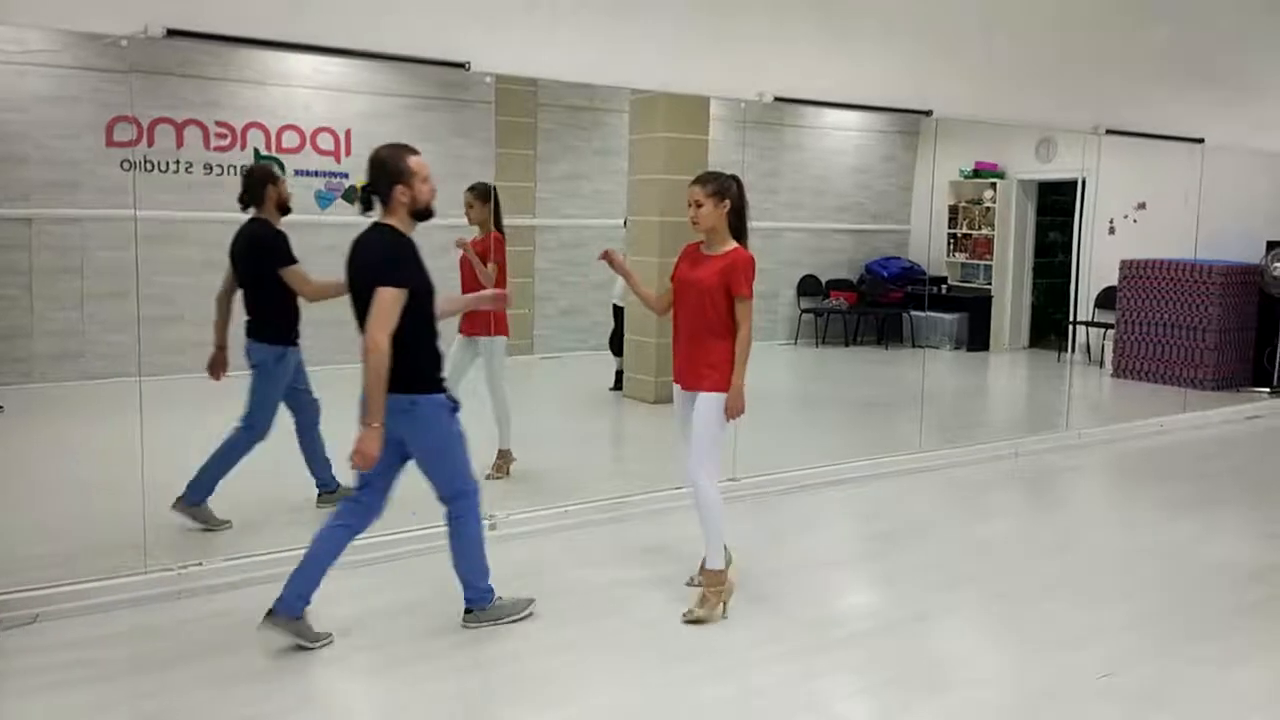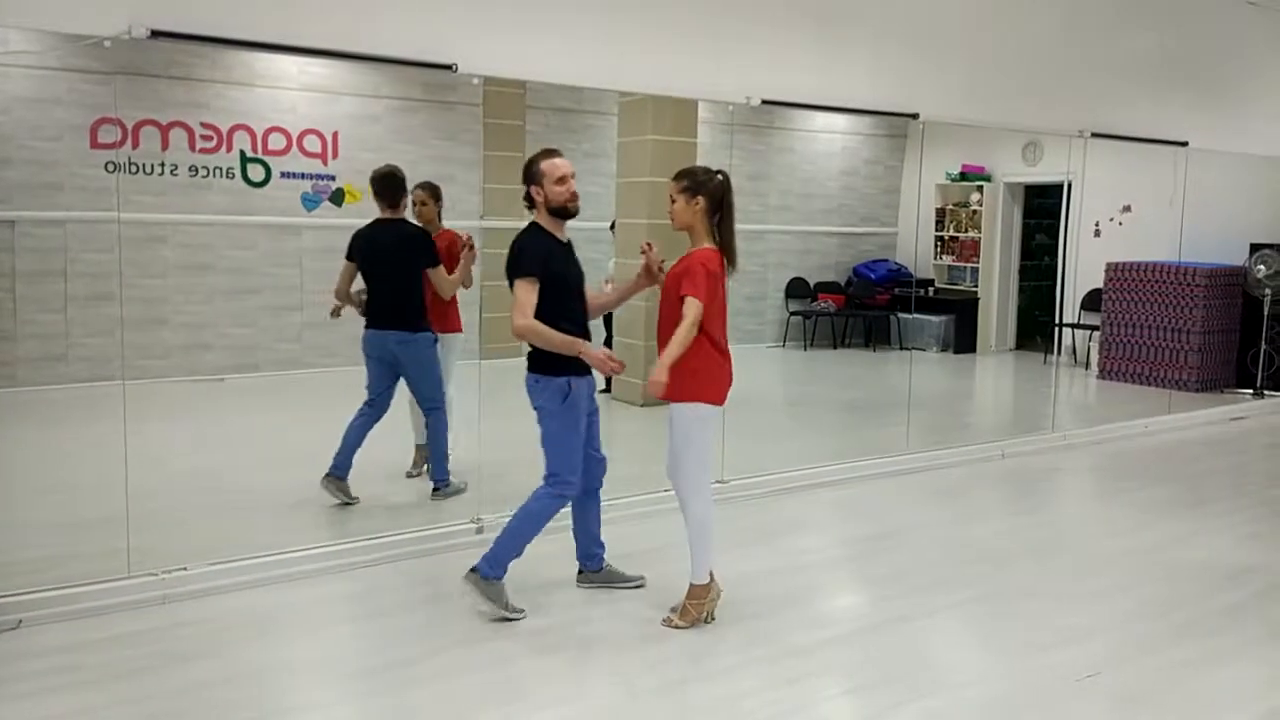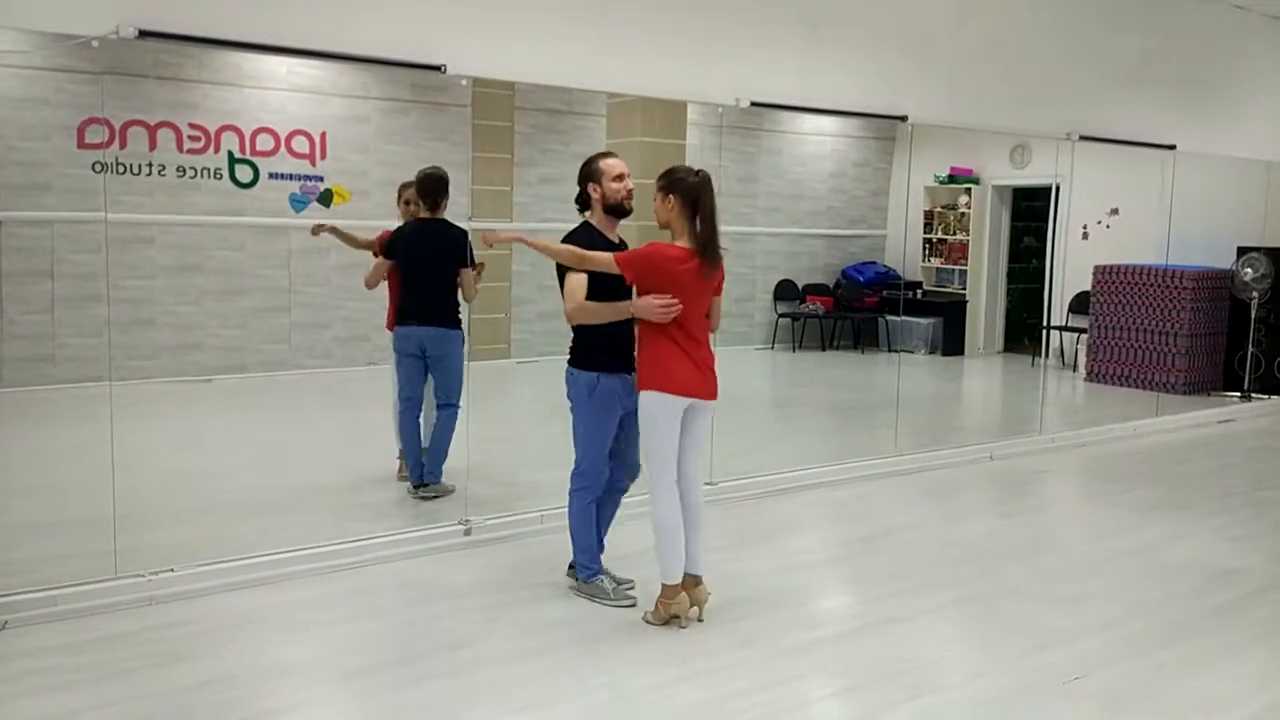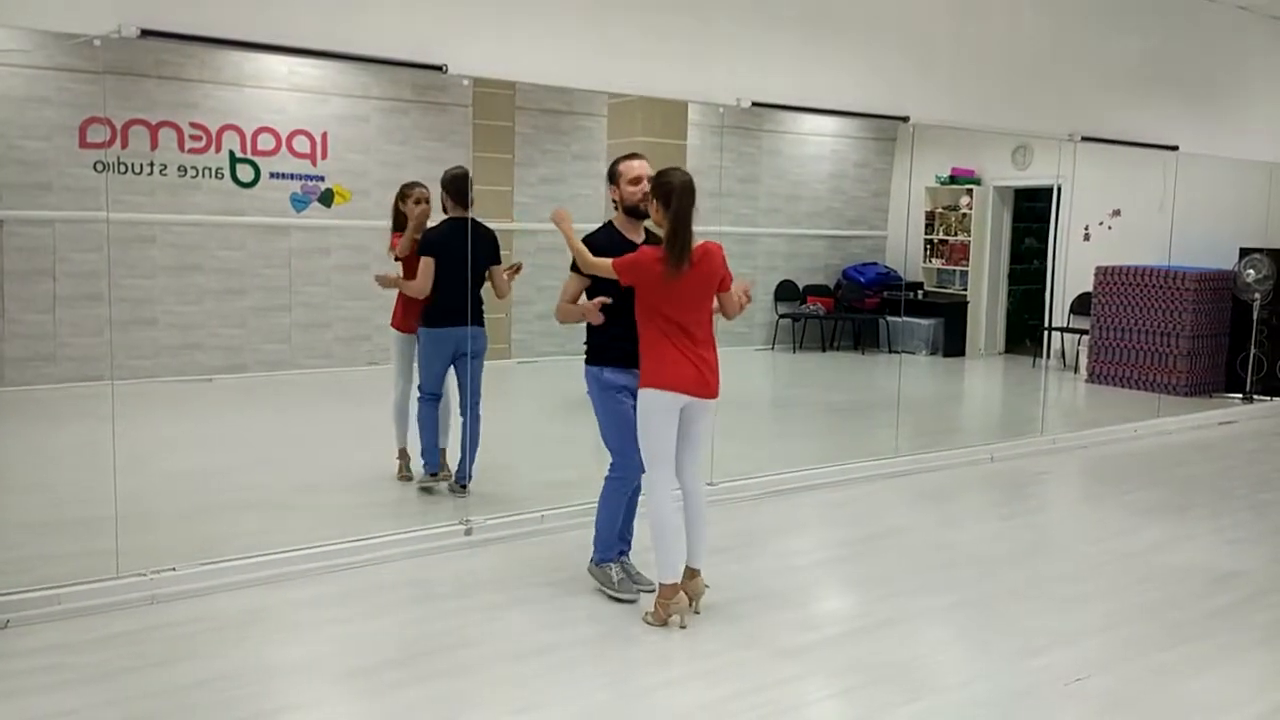
dt=0.7s
person 1, frame 1
left shoulder: (371, 242)
right shoulder: (396, 251)
right elbow: (377, 340)
left wrist: (473, 301)
right wrist: (373, 425)
left hip: (394, 399)
right hip: (418, 403)
left knee: (363, 505)
right knee: (461, 497)
left ankle: (289, 608)
right ankle: (480, 603)
person 1, frame 2
left shoulder: (562, 243)
right shoulder: (531, 246)
left elbow: (584, 307)
right elbow: (523, 323)
left wrist: (637, 284)
right wrist: (584, 348)
left hip: (576, 378)
right hip: (555, 381)
left knee: (590, 470)
right knee: (563, 481)
left ankle: (592, 564)
right ankle: (489, 570)
person 1, frame 3
left shoulder: (620, 245)
right shoulder: (578, 243)
right elbow: (576, 310)
left wrist: (655, 308)
right wrist: (635, 307)
left hip: (625, 376)
right hip: (593, 378)
left knee: (624, 472)
right knee: (591, 476)
left ankle: (583, 561)
right ankle: (588, 574)
person 1, frame 4
left shoulder: (657, 246)
right shoulder: (596, 244)
right elbow: (562, 310)
right wrist: (585, 312)
left hip: (647, 371)
right hip: (608, 372)
left knee: (634, 469)
right knee: (626, 465)
left ankle: (621, 556)
right ankle: (603, 558)
person 2, frame 1
left shoulder: (739, 260)
right shoulder: (689, 254)
left elbow: (744, 328)
right elbow: (661, 306)
left wrist: (737, 385)
right wrist: (624, 272)
left hip: (716, 380)
right hip: (685, 376)
left knee: (699, 471)
right knee: (698, 470)
left ankle: (717, 578)
right ankle: (716, 552)
person 2, frame 2
left shoulder: (700, 261)
right shoulder: (696, 257)
left elbow: (690, 322)
left wrist: (662, 364)
right wrist: (658, 274)
left hip: (696, 384)
right hip: (688, 383)
left knee: (692, 483)
right knee: (680, 475)
left ankle: (702, 590)
right ankle: (704, 576)
person 2, frame 3
left shoulder: (656, 257)
right shoulder: (712, 259)
left elbow: (581, 259)
left wrist: (519, 237)
left hip: (664, 384)
right hip: (702, 385)
left knee: (662, 486)
right knee: (689, 483)
left ankle: (672, 592)
right ankle: (694, 582)
person 2, frame 4
left shoulder: (647, 261)
right shoulder: (713, 254)
left elbow: (589, 265)
right elbow: (731, 310)
left wrist: (565, 226)
right wrist: (741, 294)
left hip: (661, 383)
right hip: (703, 382)
left knee: (659, 484)
right knee: (690, 478)
left ankle: (669, 590)
right ankle: (693, 575)
person 3, frame 1
left shoulder: (248, 235)
right shoulder: (269, 237)
left elbow: (224, 296)
right elbow: (310, 291)
left wrist: (220, 348)
left hip: (277, 345)
right hip: (275, 347)
left knee: (307, 414)
right knee: (253, 428)
left ankle: (328, 487)
right ankle: (193, 499)
person 3, frame 2
left shoulder: (362, 237)
right shoulder: (418, 237)
left elbow: (341, 292)
right elbow: (446, 290)
left wrist: (359, 303)
right wrist: (465, 263)
left hip: (375, 334)
right hip: (413, 336)
left knee: (374, 405)
right knee: (433, 407)
left ankle: (337, 473)
right ankle: (441, 481)
person 3, frame 3
left shoulder: (401, 235)
right shoulder: (458, 237)
left elbow: (371, 282)
right elbow: (468, 295)
left wrist: (387, 273)
right wrist: (475, 277)
left hip: (407, 330)
right hip: (445, 332)
left knee: (409, 405)
right knee: (447, 405)
left ankle: (416, 479)
right ankle: (432, 479)
person 3, frame 4
left shoulder: (433, 236)
right shoulder: (487, 236)
left elbow: (422, 289)
right elbow: (501, 291)
left wrist: (394, 282)
right wrist: (509, 276)
left hip: (437, 330)
right hip: (473, 330)
left knee: (429, 397)
right knee: (470, 406)
left ankle: (432, 469)
right ankle: (462, 479)
person 4, frame 1
left shoulder: (495, 240)
right shoulder: (475, 241)
left elbow: (489, 283)
left wrist: (470, 255)
left hip: (490, 327)
right hip: (468, 326)
left knee: (496, 389)
right knee: (448, 381)
left ankle: (504, 451)
person 4, frame 2
left shoulder: (451, 239)
left elbow: (465, 283)
left wrist: (466, 256)
left hip: (445, 325)
left knee: (439, 389)
right knee: (415, 390)
right ankle: (421, 448)
person 4, frame 3
right shoulder: (390, 239)
right elbow: (362, 243)
right wrist: (333, 229)
right hip: (400, 326)
left knee: (429, 394)
right knee: (400, 394)
left ankle: (423, 451)
right ankle: (405, 454)
person 4, frame 4
right shoulder: (399, 239)
right elbow: (403, 253)
right wrist: (413, 225)
right hip: (406, 324)
left knee: (442, 390)
right knee: (402, 390)
left ankle: (440, 454)
right ankle: (403, 454)
